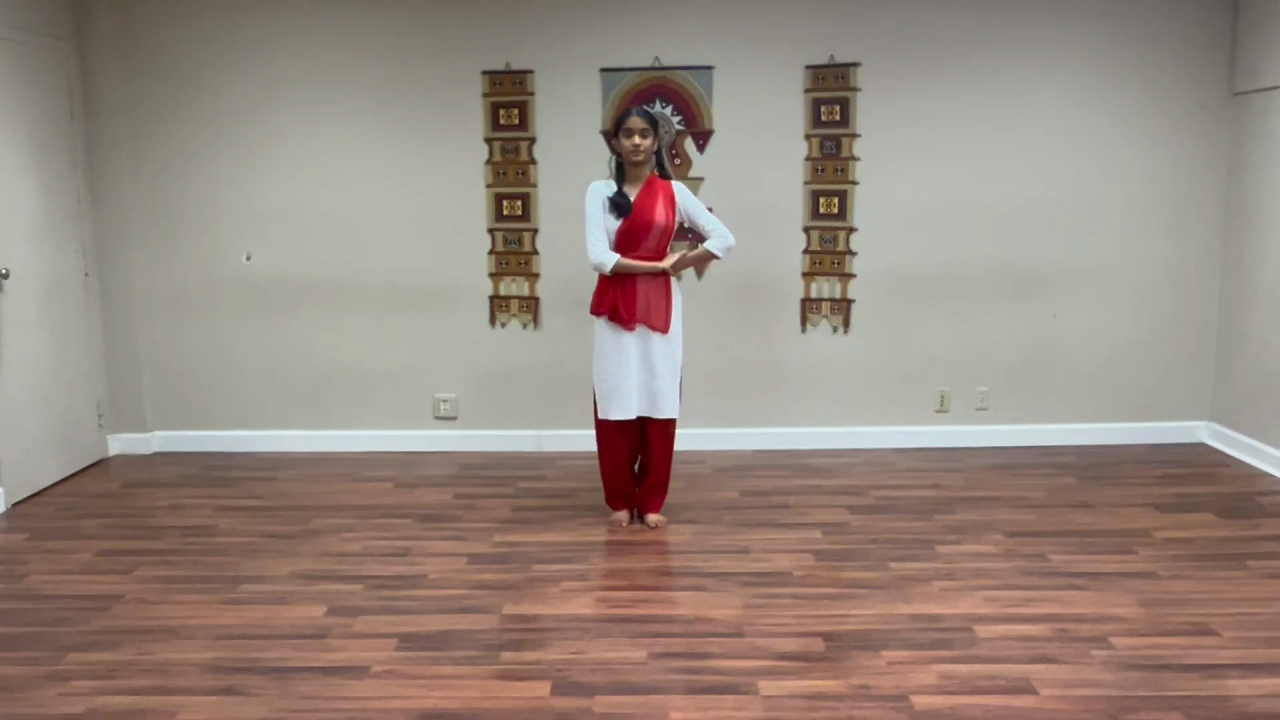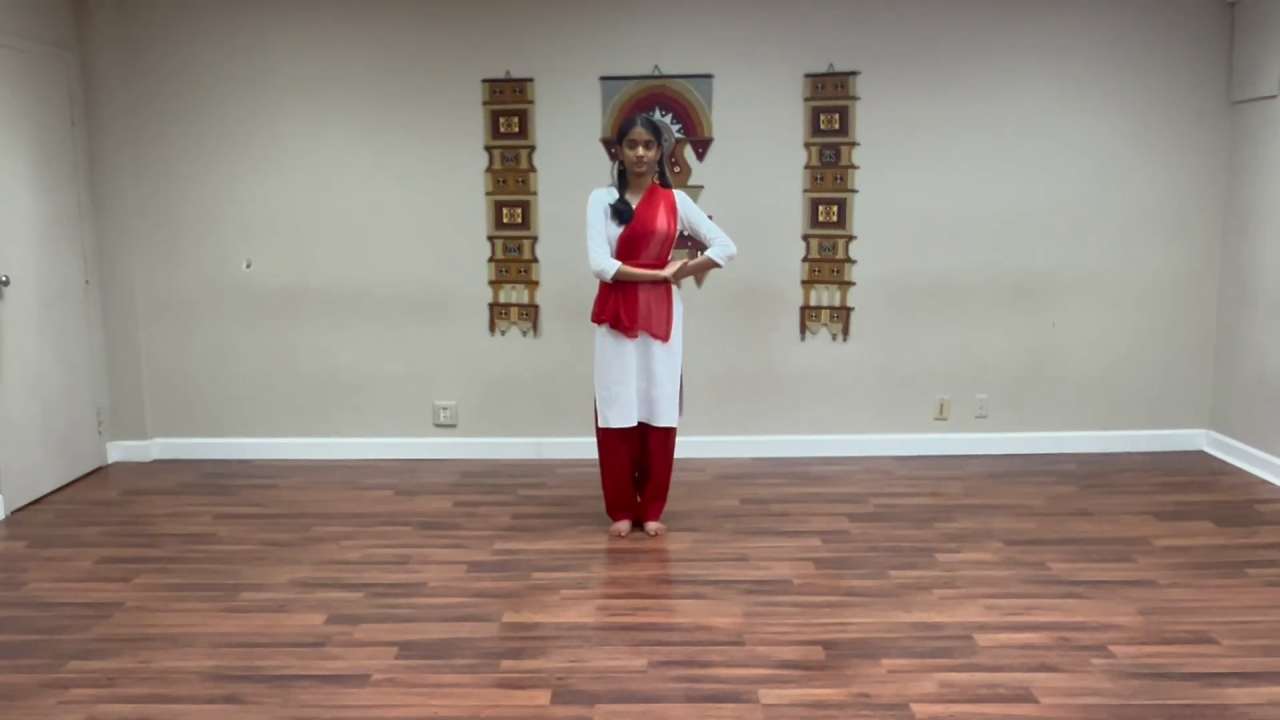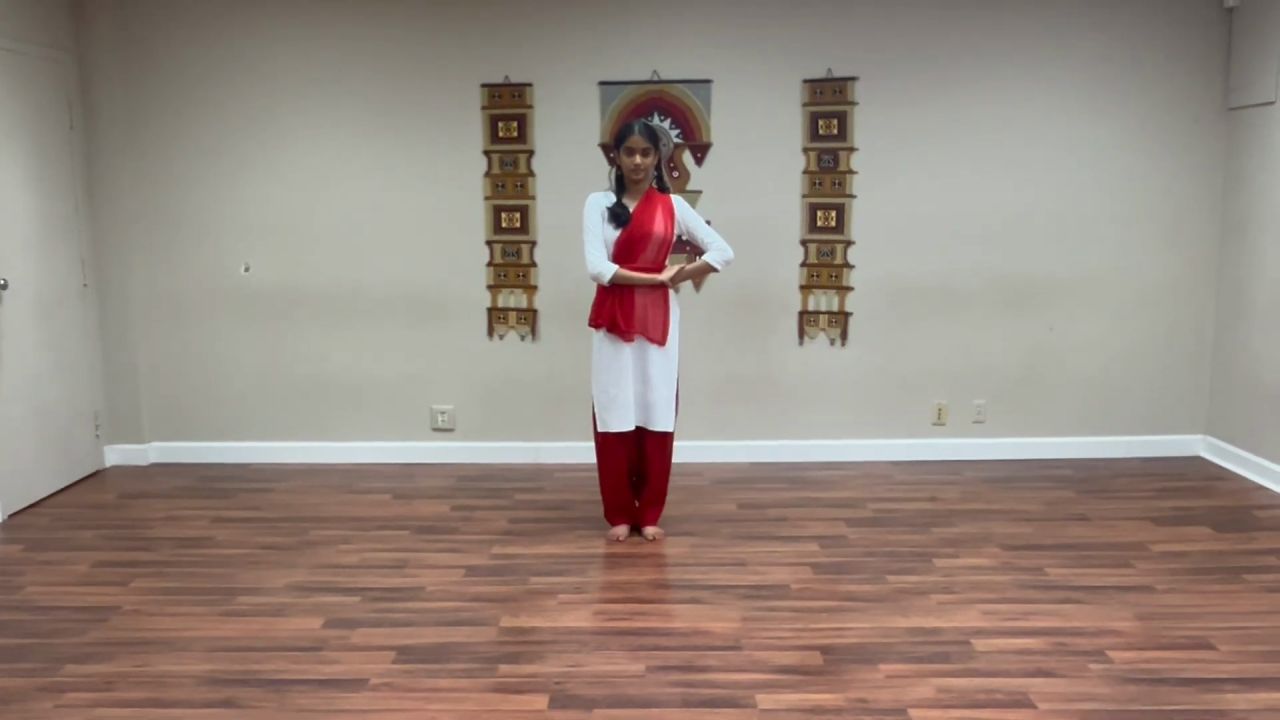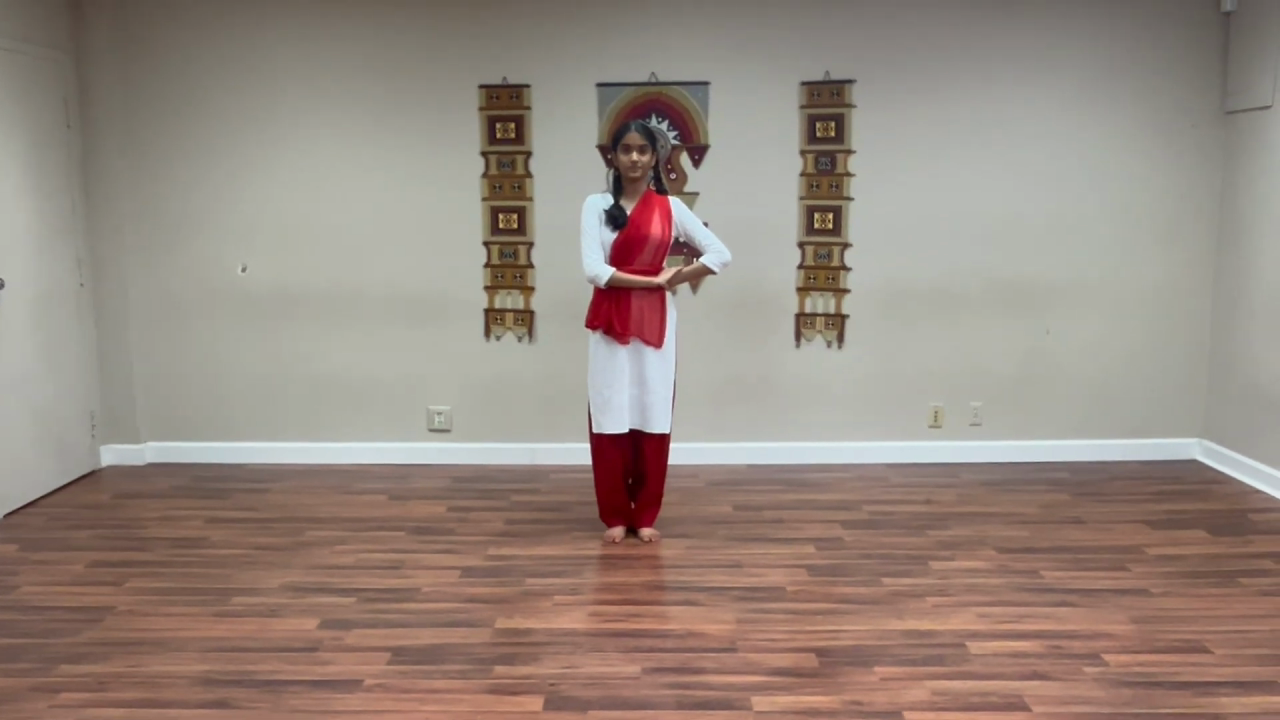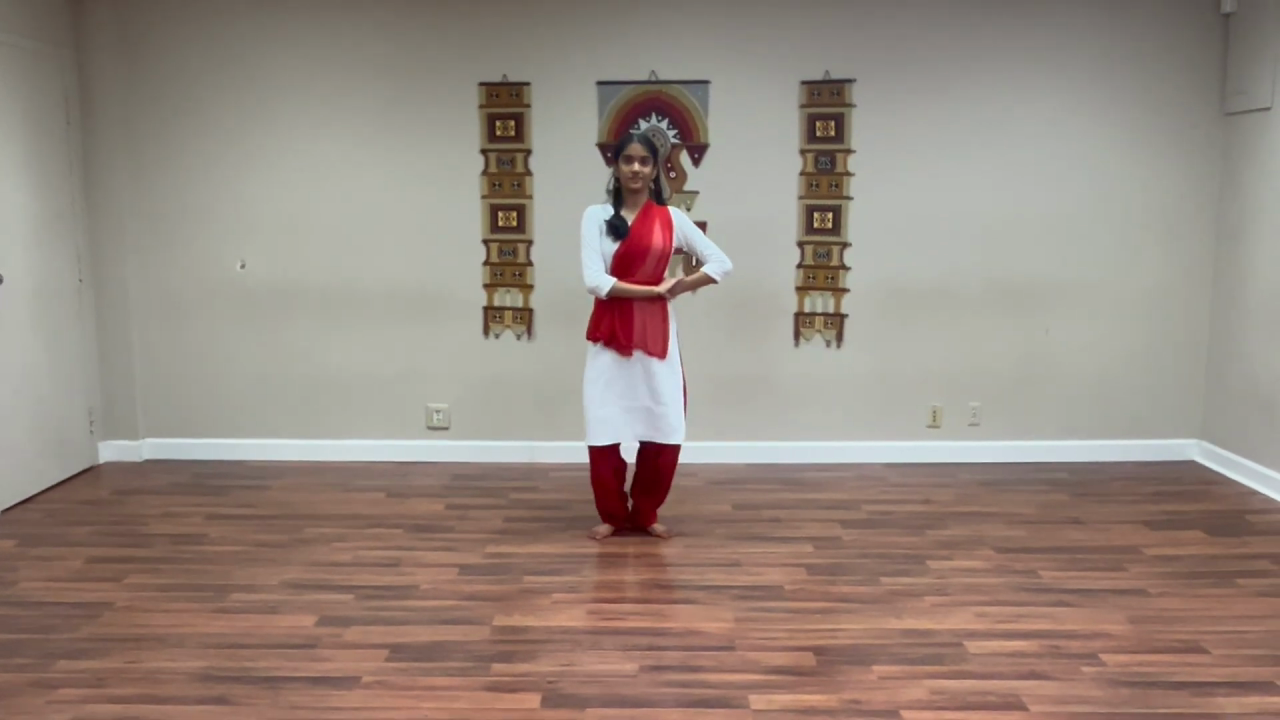
dt=0.5s
person 1, frame 1
left shoulder: (673, 191)
right shoulder: (599, 191)
left elbow: (724, 239)
right elbow: (598, 258)
left wrist: (679, 265)
right wrist: (658, 266)
left hip: (660, 307)
right hip: (615, 308)
left knee: (660, 403)
right knee: (615, 404)
left ankle: (651, 501)
right ankle: (621, 501)
person 1, frame 2
left shoulder: (675, 200)
right shoulder: (601, 199)
left elbow: (725, 247)
right elbow: (600, 265)
left wrist: (679, 273)
right wrist: (657, 273)
left hip: (661, 315)
right hip: (616, 316)
left knee: (659, 411)
right knee: (616, 412)
left ankle: (651, 509)
right ankle: (621, 510)
person 1, frame 3
left shoulder: (673, 205)
right shoulder: (599, 203)
left elbow: (722, 252)
right elbow: (597, 267)
left wrist: (676, 278)
right wrist: (656, 277)
left hip: (658, 319)
right hip: (613, 320)
left knee: (656, 415)
right knee: (614, 416)
left ankle: (649, 514)
right ankle: (620, 514)
person 1, frame 4
left shoulder: (670, 207)
right shoulder: (597, 205)
left elbow: (719, 254)
right elbow: (594, 270)
left wrist: (674, 279)
right wrist: (652, 279)
left hip: (655, 321)
right hip: (610, 322)
left knee: (653, 420)
right knee: (609, 420)
left ankle: (645, 516)
right ankle: (615, 517)
person 1, frame 5
left shoulder: (671, 218)
right shoulder: (596, 215)
left elbow: (721, 264)
right elbow: (594, 281)
left wrist: (675, 290)
right wrist: (655, 290)
left hip: (656, 331)
right hip: (610, 333)
left knee: (665, 430)
right knee: (603, 430)
left ankle: (645, 513)
right ankle: (612, 514)
